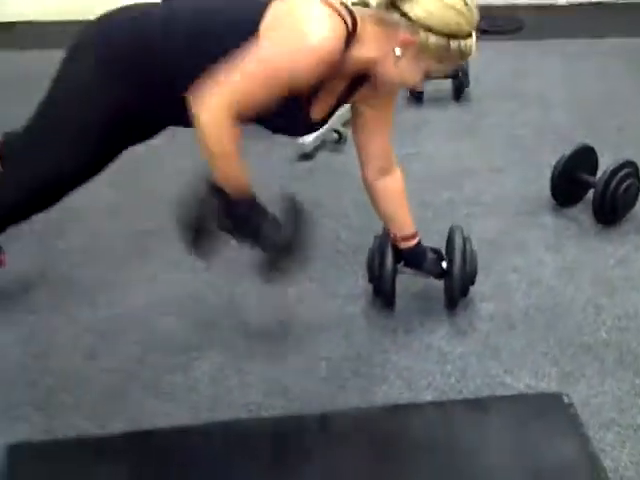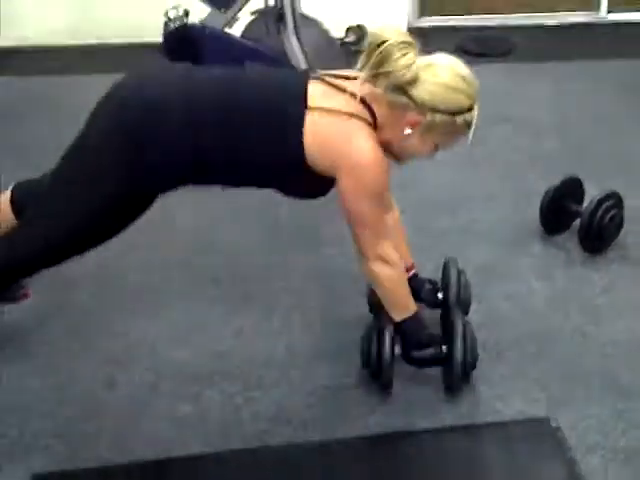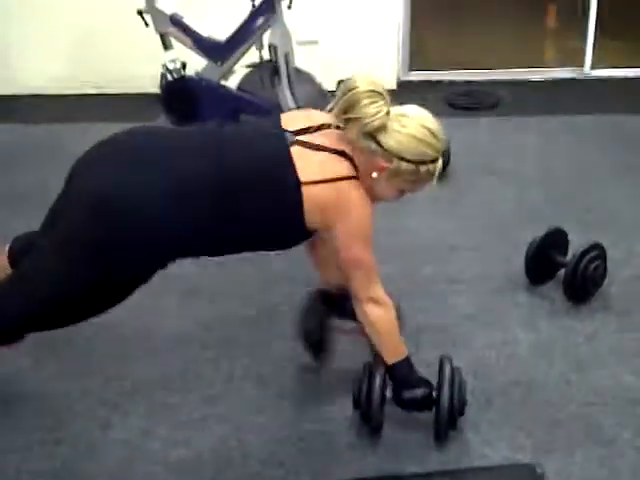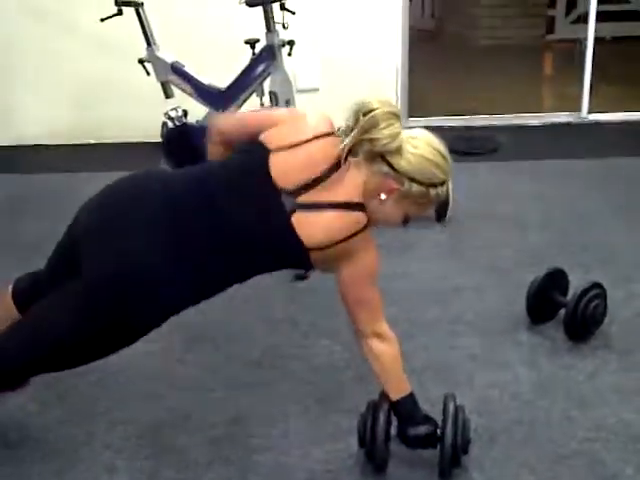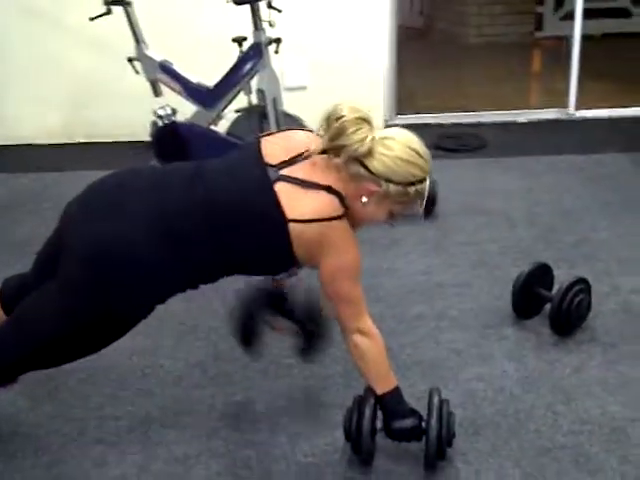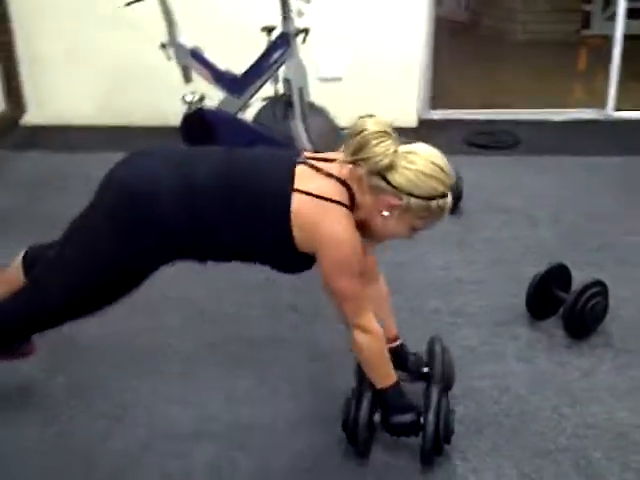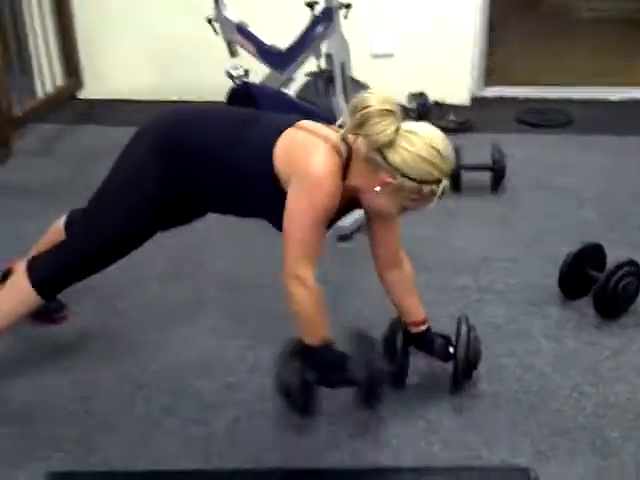
dt=0.4s
person 1, frame 1
left shoulder: (371, 75)
right shoulder: (319, 38)
left elbow: (380, 169)
right elbow: (210, 106)
left wrist: (410, 247)
right wrist: (240, 203)
left hip: (158, 85)
right hip: (123, 61)
person 1, frame 2
left shoulder: (370, 97)
right shoulder: (358, 149)
left elbow: (383, 208)
right elbow: (377, 256)
left wrist: (412, 280)
right wrist: (414, 331)
left hip: (160, 100)
right hip: (143, 137)
left knee: (54, 199)
right knee: (48, 230)
person 1, frame 3
left shoulder: (322, 124)
right shoulder: (348, 198)
right elbow: (370, 297)
left wrist: (335, 293)
right wrist: (403, 376)
right hip: (129, 222)
left knee: (44, 251)
person 1, frame 4
left shoulder: (312, 130)
right shoulder: (351, 238)
left elbow: (220, 131)
right elbow: (374, 332)
right wrist: (409, 412)
left hip: (122, 203)
right hip: (137, 282)
left knee: (45, 287)
person 1, frame 5
left shoulder: (302, 142)
right shoulder: (330, 228)
right elbow: (357, 328)
right wrist: (394, 405)
left hip: (111, 198)
right hip: (119, 263)
person 1, frame 6
left shoulder: (360, 182)
right shoulder: (334, 226)
left elbow: (368, 281)
right elbow: (361, 323)
left wrist: (395, 347)
right wrist: (392, 398)
left hip: (156, 183)
right hip: (139, 215)
left knee: (60, 262)
right knee: (46, 299)
person 1, frame 7
left shoulder: (377, 169)
right shoulder: (319, 171)
left elbow: (392, 265)
right elbow: (299, 278)
left wrist: (420, 330)
right wrist: (321, 352)
left hip: (201, 181)
right hip: (168, 154)
left knee: (98, 227)
right knee: (84, 251)
